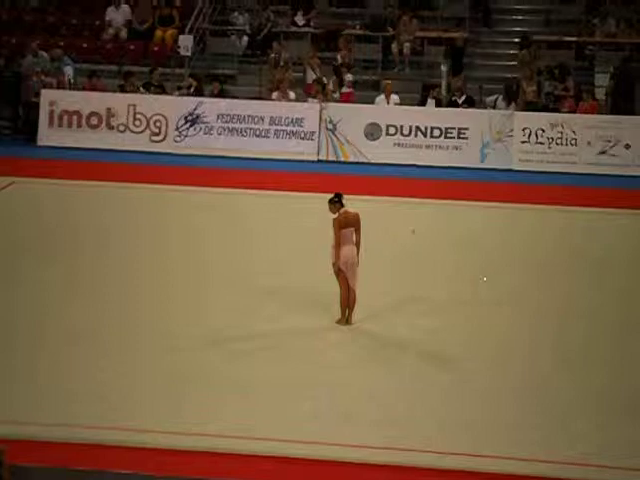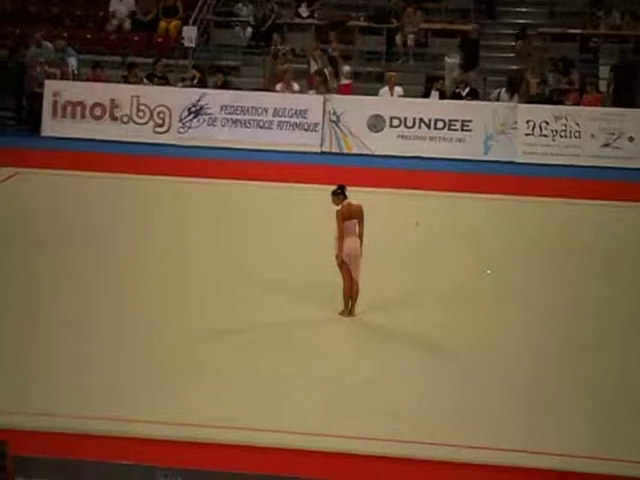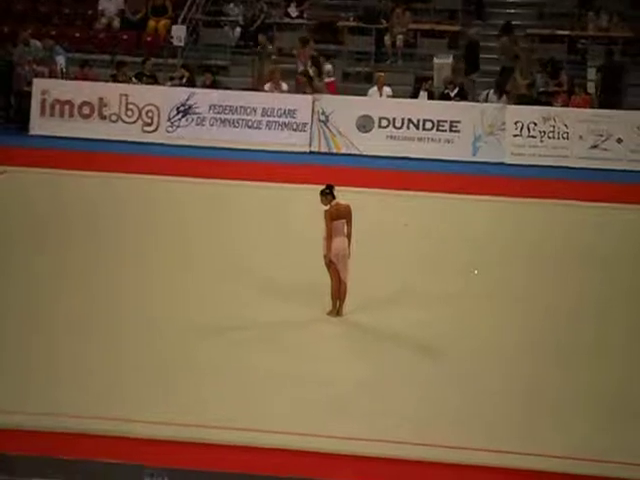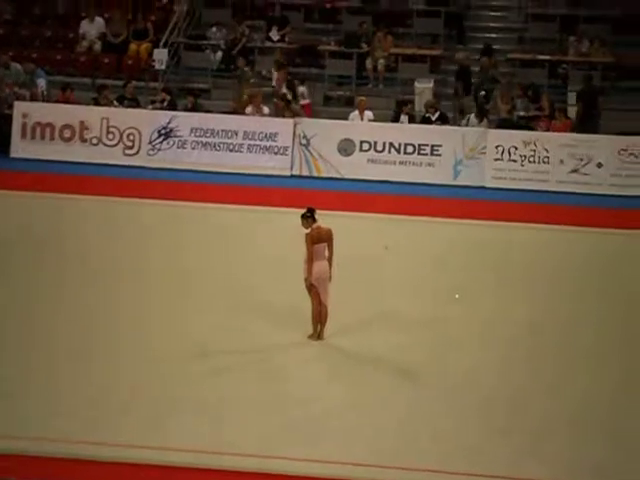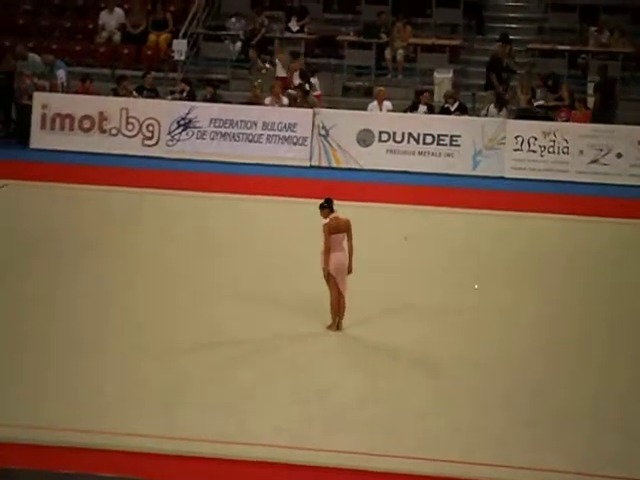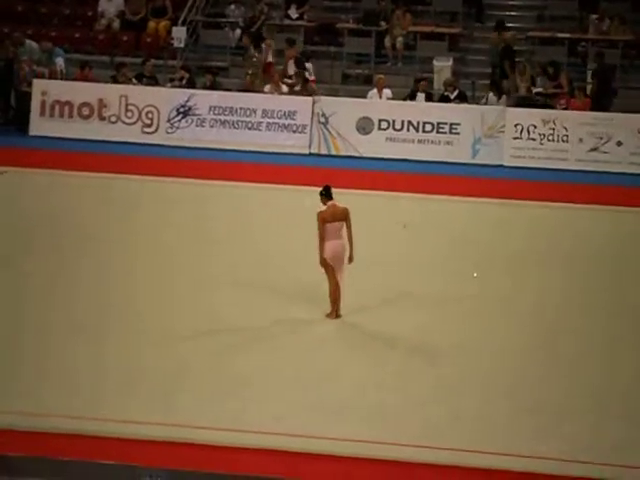
dt=0.2s
person 1, frame 1
left shoulder: (337, 220)
right shoulder: (356, 216)
left elbow: (337, 242)
right elbow: (358, 238)
left wrist: (336, 262)
right wrist: (357, 255)
left hip: (341, 253)
right hip: (352, 251)
left knee: (343, 287)
right knee: (352, 286)
left ankle: (343, 318)
right ankle: (350, 317)
person 1, frame 2
left shoulder: (340, 212)
right shoulder: (359, 208)
left elbow: (341, 234)
right elbow: (361, 230)
left wrist: (339, 254)
right wrist: (360, 247)
left hip: (344, 245)
right hip: (355, 243)
left knee: (347, 279)
right knee: (355, 278)
left ankle: (346, 310)
right ankle: (353, 309)
person 1, frame 3
left shoulder: (329, 212)
right shoulder: (347, 208)
left elbow: (329, 234)
right elbow: (349, 230)
left wrist: (327, 254)
right wrist: (348, 247)
left hip: (333, 245)
right hip: (343, 244)
left knee: (334, 279)
right knee: (343, 278)
left ankle: (334, 310)
right ankle: (341, 309)
person 1, frame 4
left shoulder: (310, 235)
right shoulder: (328, 231)
left elbow: (310, 257)
right elbow: (330, 253)
left wrist: (308, 277)
right wrist: (329, 271)
left hip: (313, 269)
right hip: (324, 267)
left knee: (315, 302)
right knee: (324, 302)
left ankle: (315, 333)
right ankle: (322, 333)
person 1, frame 5
left shoulder: (327, 225)
right shoulder: (347, 222)
left elbow: (327, 248)
right elbow: (350, 244)
left wrist: (325, 267)
right wrist: (350, 263)
left hip: (331, 259)
right hip: (342, 257)
left knee: (334, 293)
right knee: (341, 292)
left ankle: (333, 324)
right ankle: (340, 323)
person 1, frame 6
left shoulder: (322, 214)
right shoulder: (345, 210)
left elbow: (321, 236)
right elbow: (349, 232)
left wrist: (321, 256)
right wrist: (351, 252)
left hip: (328, 247)
right hip: (340, 245)
left knee: (332, 281)
right knee: (337, 279)
left ankle: (333, 312)
right ankle: (338, 310)
